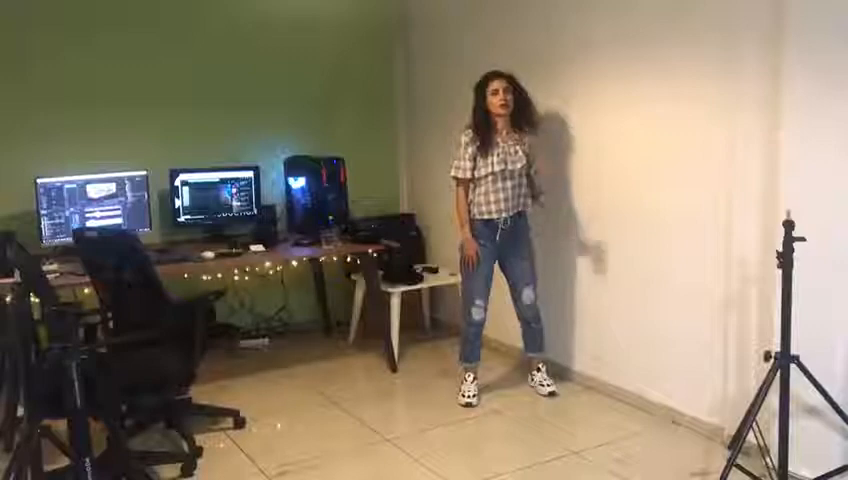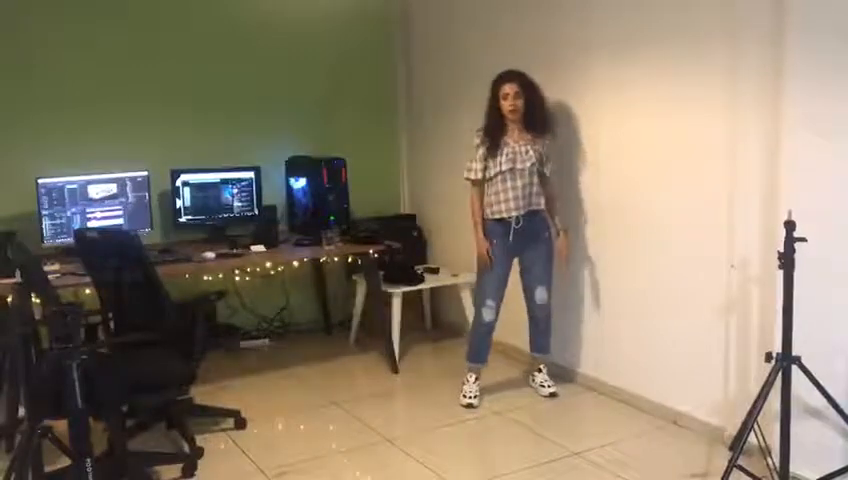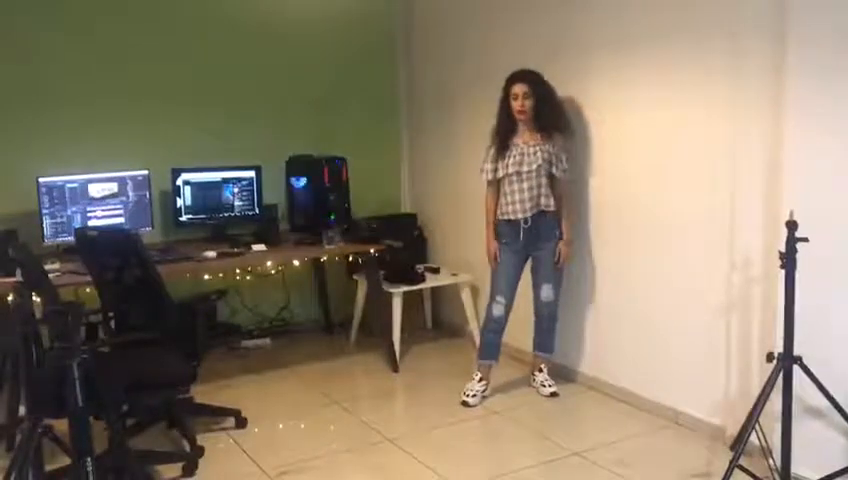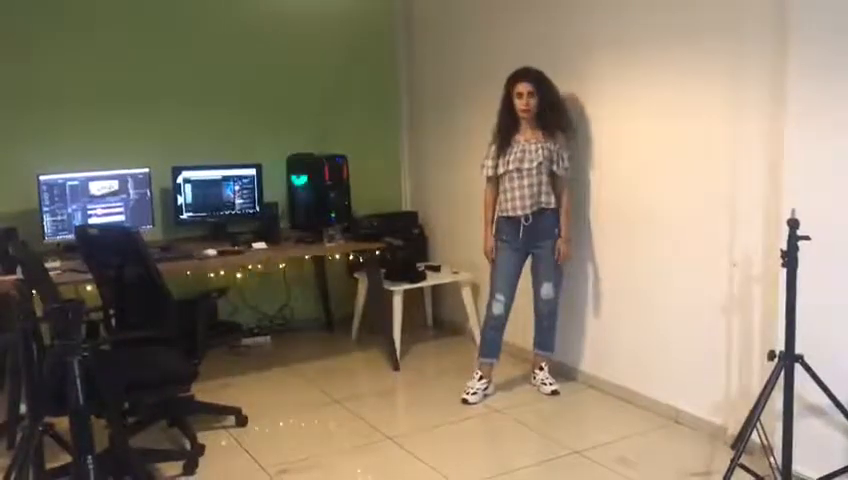
dt=0.5s
person 1, frame 1
left shoulder: (524, 139)
right shoulder: (472, 138)
left elbow: (529, 187)
right elbow: (461, 189)
left wrist: (539, 194)
right wrist: (466, 235)
left hip: (517, 229)
right hip: (482, 231)
left knee: (528, 303)
right knee: (475, 307)
left ankle: (537, 369)
right ankle: (469, 377)
person 1, frame 2
left shoulder: (539, 140)
right shoulder: (486, 140)
left elbow: (547, 189)
right elbow: (477, 190)
left wrist: (559, 230)
right wrist: (479, 235)
left hip: (535, 229)
right hip: (498, 230)
left knee: (540, 303)
right knee: (487, 307)
left ankle: (539, 371)
right ankle: (473, 377)
person 1, frame 3
left shoulder: (552, 141)
right shoulder: (500, 143)
left elbow: (560, 191)
right elbow: (492, 192)
left wrist: (565, 236)
right wrist: (490, 236)
left hip: (545, 229)
right hip: (510, 231)
left knee: (547, 303)
right knee: (499, 305)
left ankle: (540, 370)
right ankle: (481, 377)
person 1, frame 4
left shoulder: (554, 140)
right shoulder: (501, 141)
left elbow: (562, 190)
right elbow: (491, 189)
left wrist: (564, 234)
right wrist: (488, 233)
left hip: (546, 227)
right hip: (510, 229)
left knee: (547, 302)
right knee: (498, 303)
left ankle: (541, 368)
right ankle: (483, 376)
